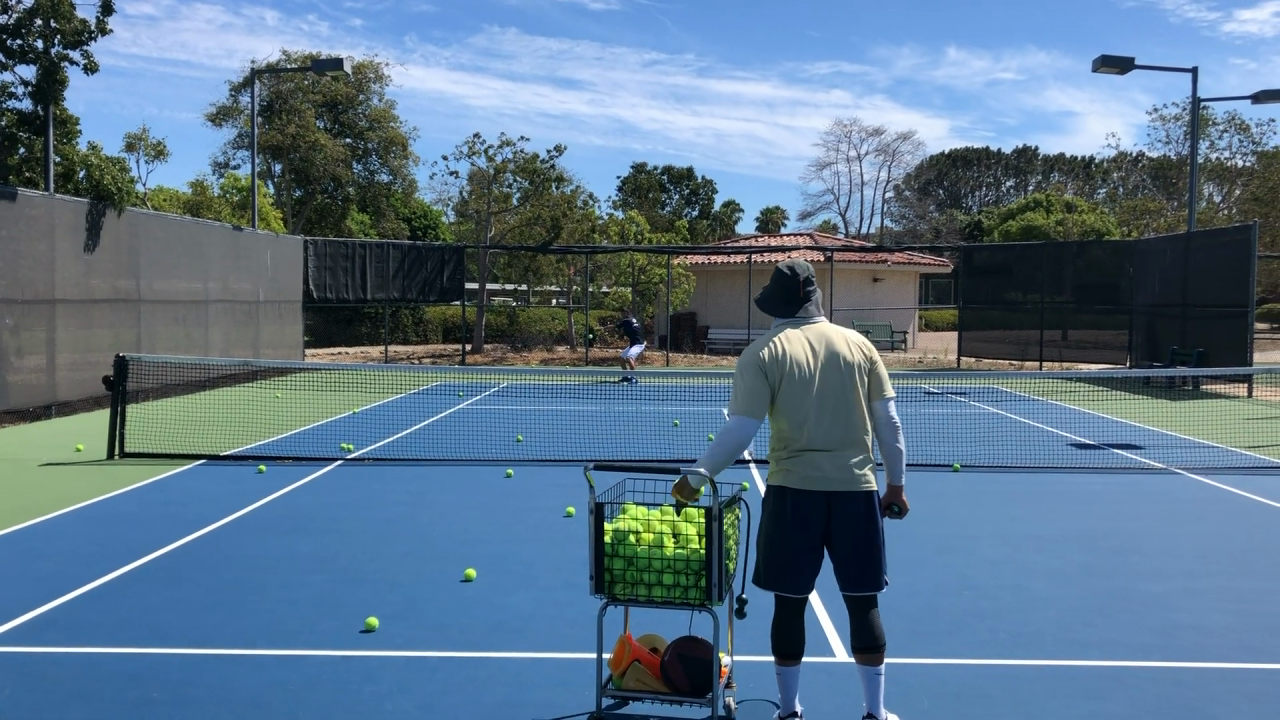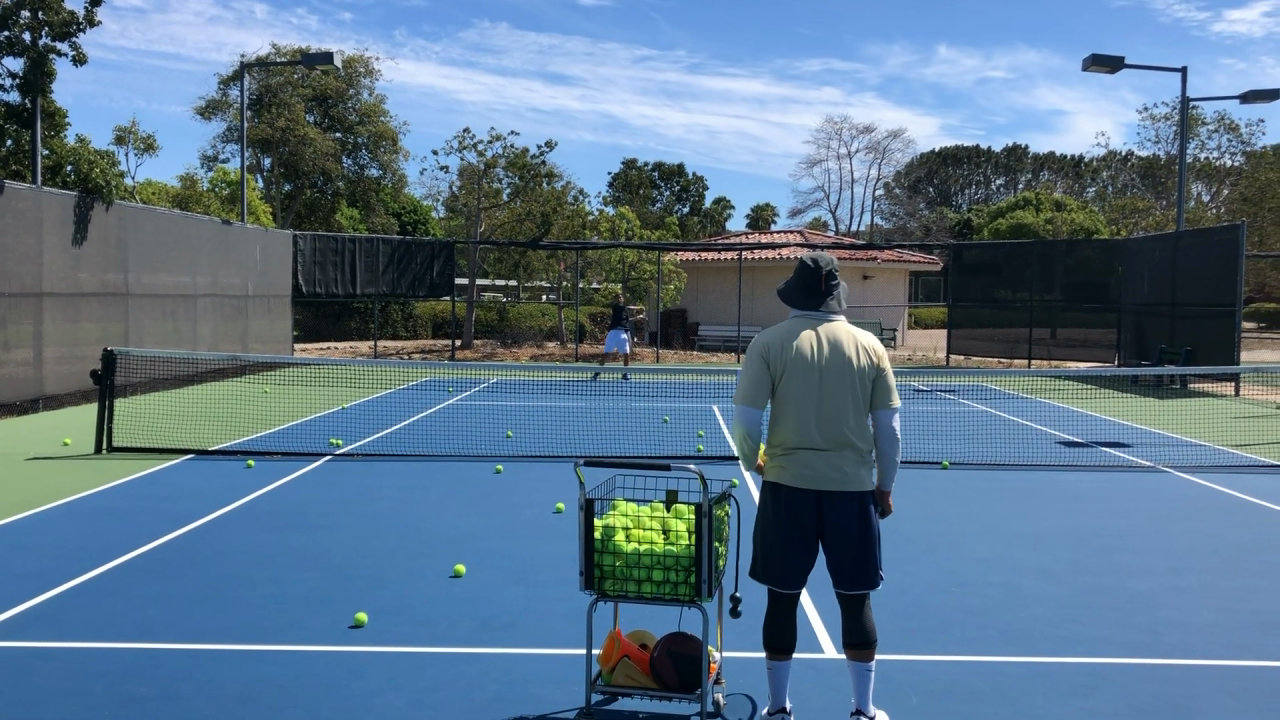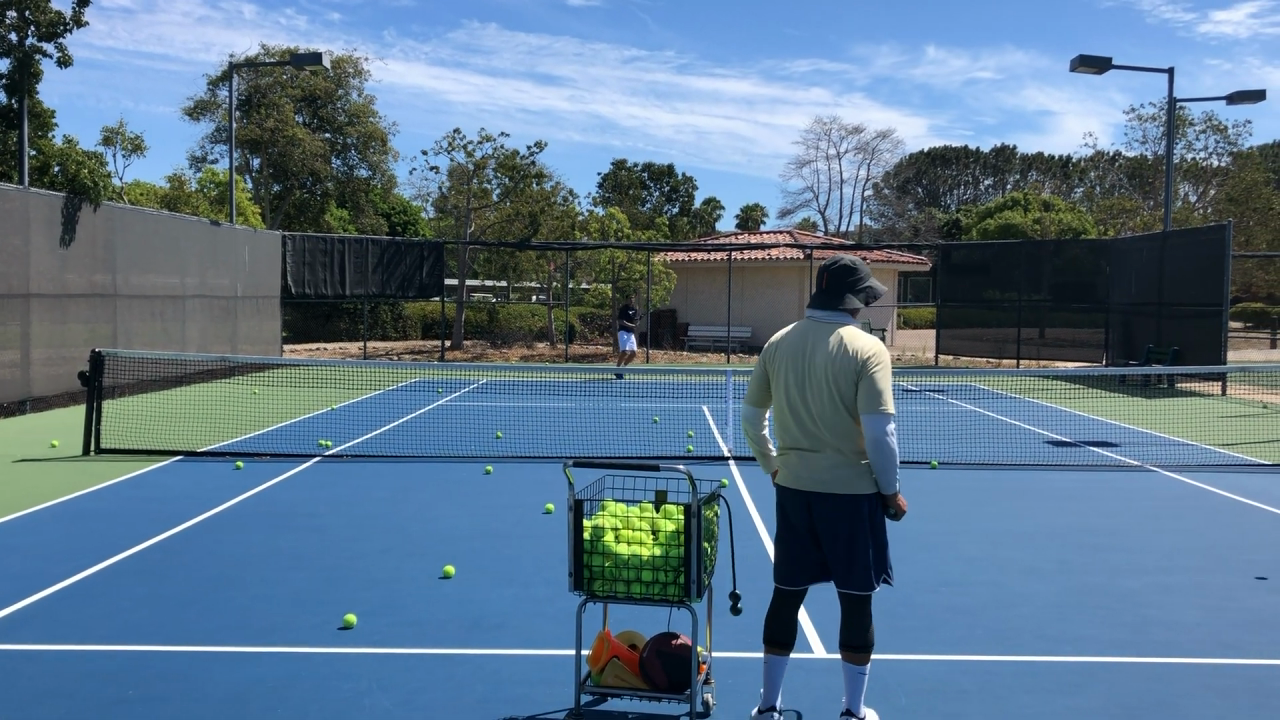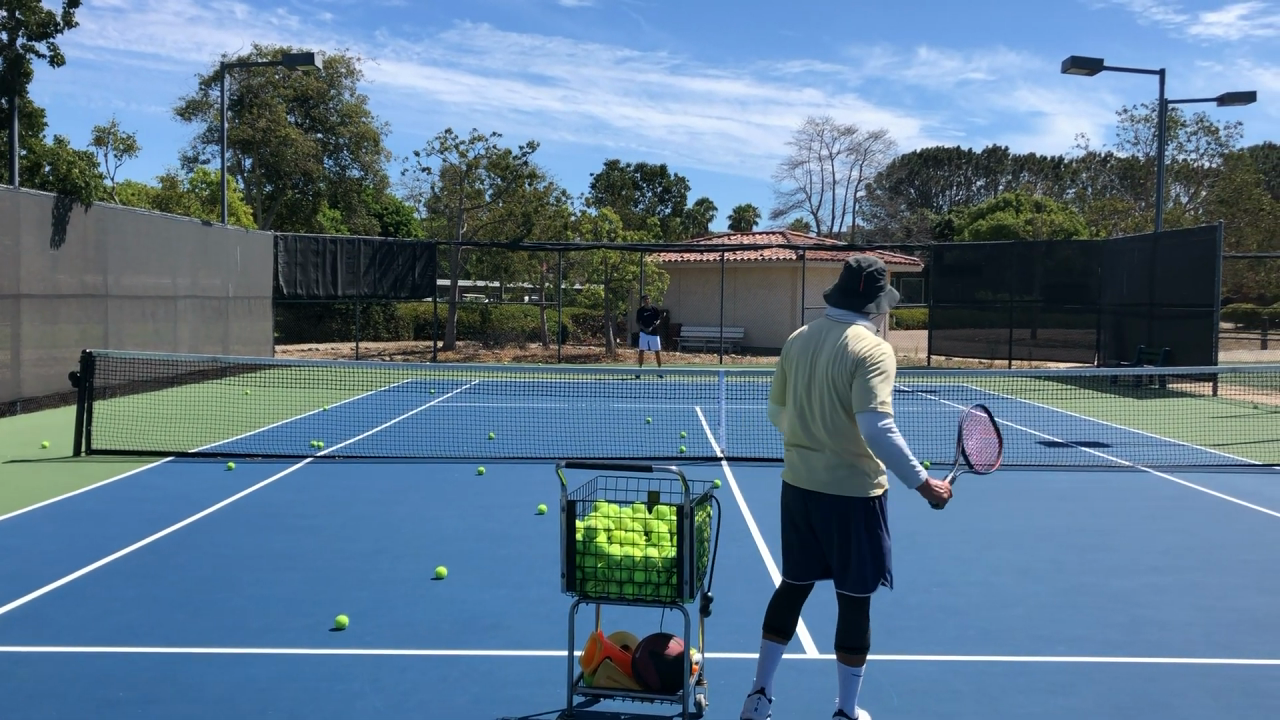
dt=0.5s
person 1, frame 1
left shoulder: (762, 352)
right shoulder: (857, 343)
left elbow: (740, 431)
right elbow: (889, 422)
left wrist: (696, 479)
right wrist: (895, 484)
left hip: (793, 491)
right hip: (856, 491)
left knee: (789, 604)
right knee: (863, 604)
person 1, frame 2
left shoulder: (769, 342)
right shoulder: (868, 344)
left elbow: (746, 421)
right elbow: (889, 428)
left wrist: (752, 460)
right wrist: (884, 485)
left hip: (788, 487)
right hip: (852, 489)
left knee: (782, 599)
right knee: (855, 601)
person 1, frame 3
left shoulder: (778, 342)
right shoulder: (867, 348)
left elbow: (750, 416)
right elbow: (879, 432)
left wrist: (771, 465)
right wrist: (892, 491)
left hip: (794, 488)
right hip: (852, 492)
left knee: (787, 594)
right knee: (856, 600)
person 1, frame 4
left shoulder: (797, 338)
right shoulder: (871, 348)
left elbow: (777, 413)
right elbow: (877, 428)
right wrist: (922, 483)
left hip: (798, 486)
right hip: (852, 493)
left knee: (792, 585)
right knee: (854, 601)
